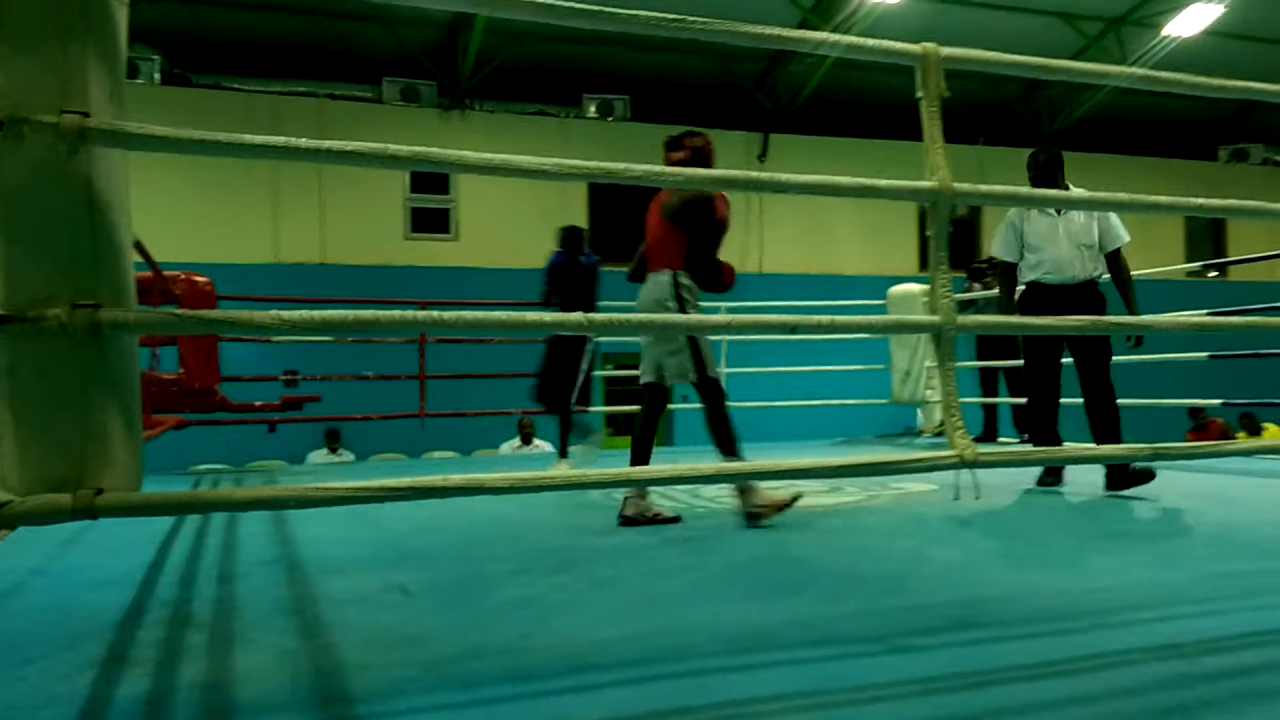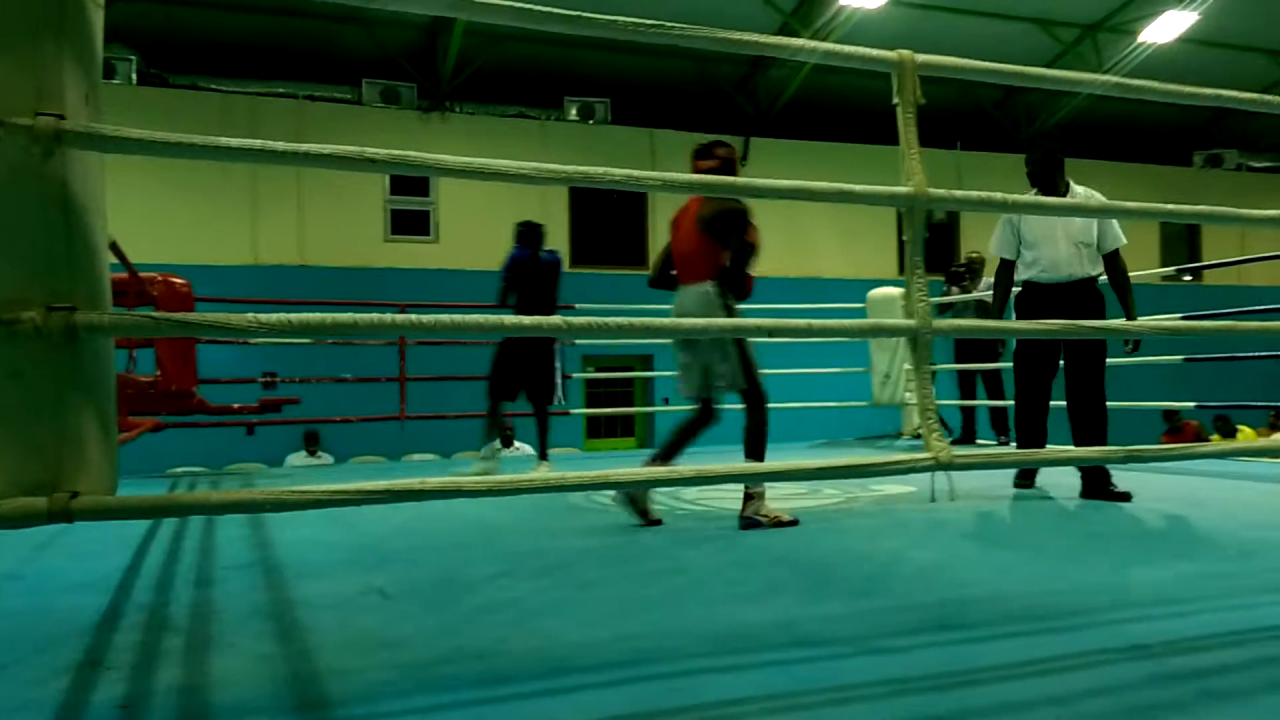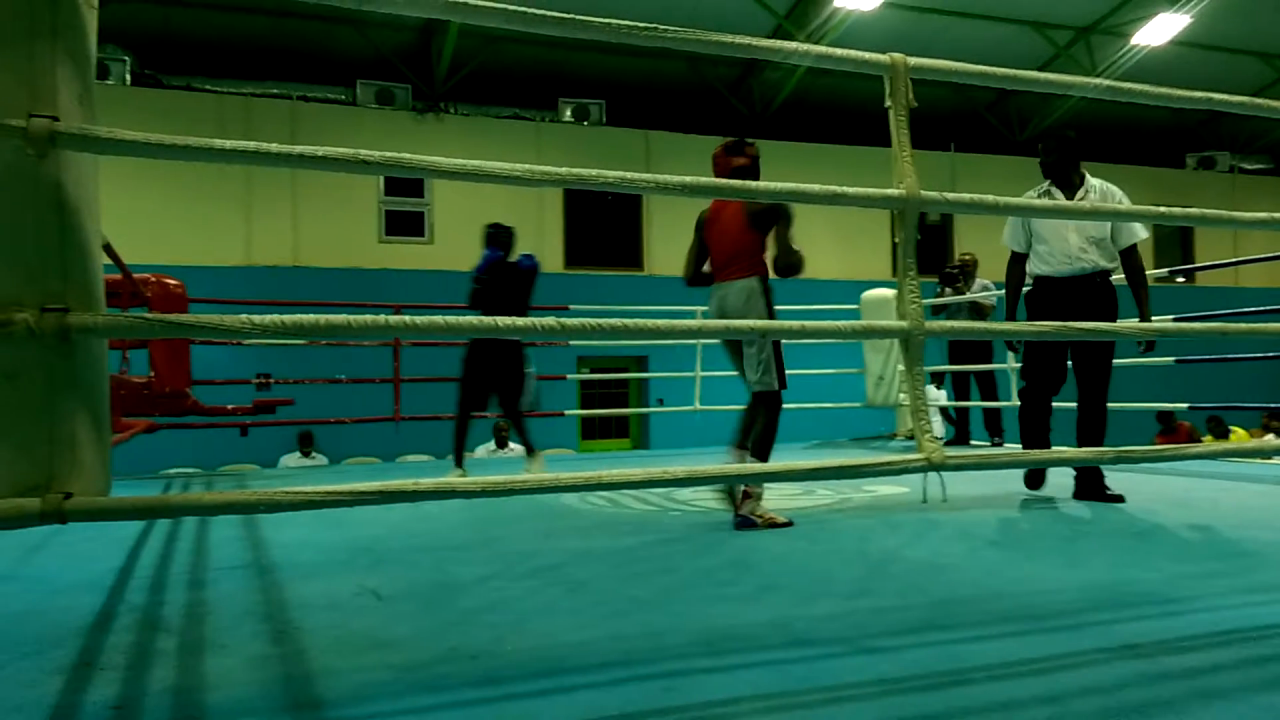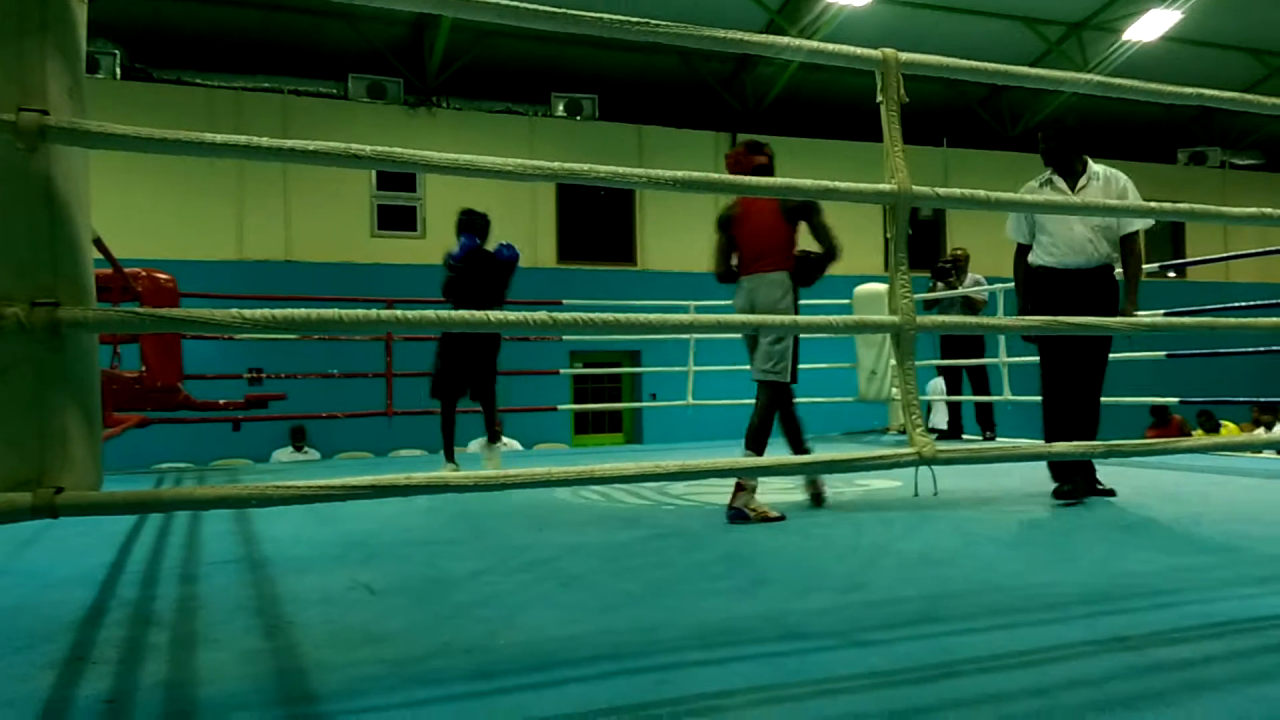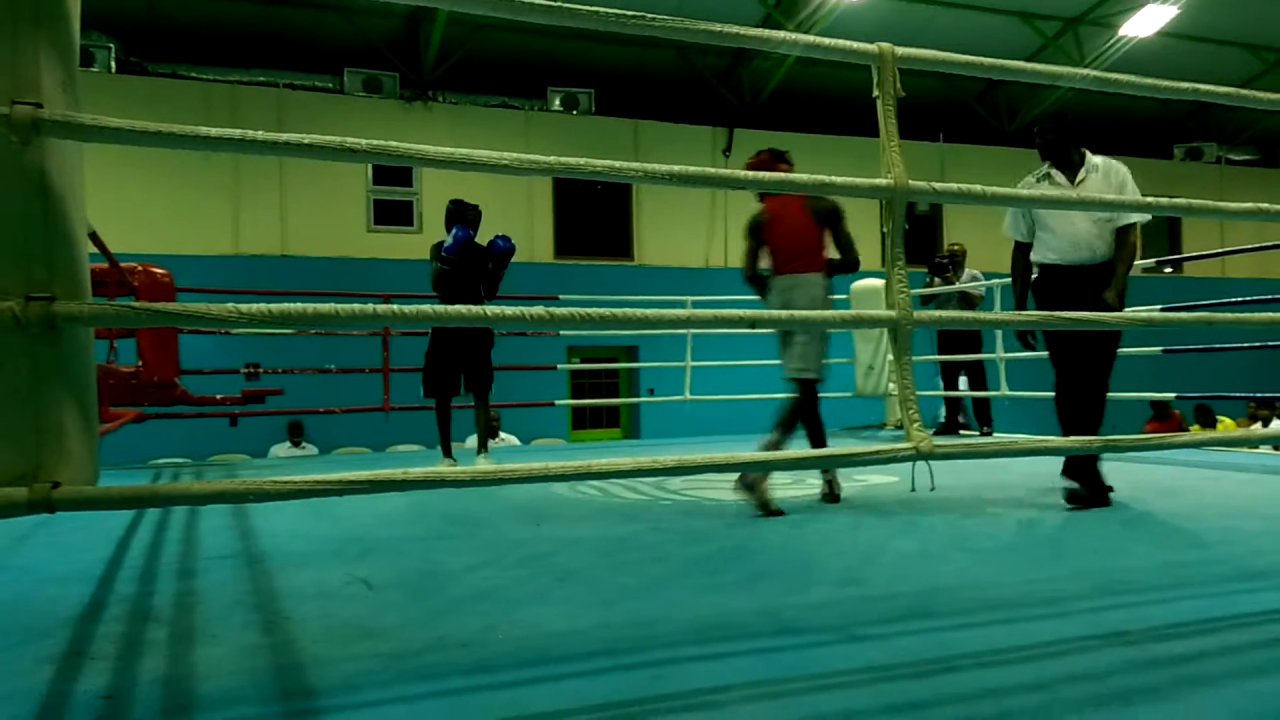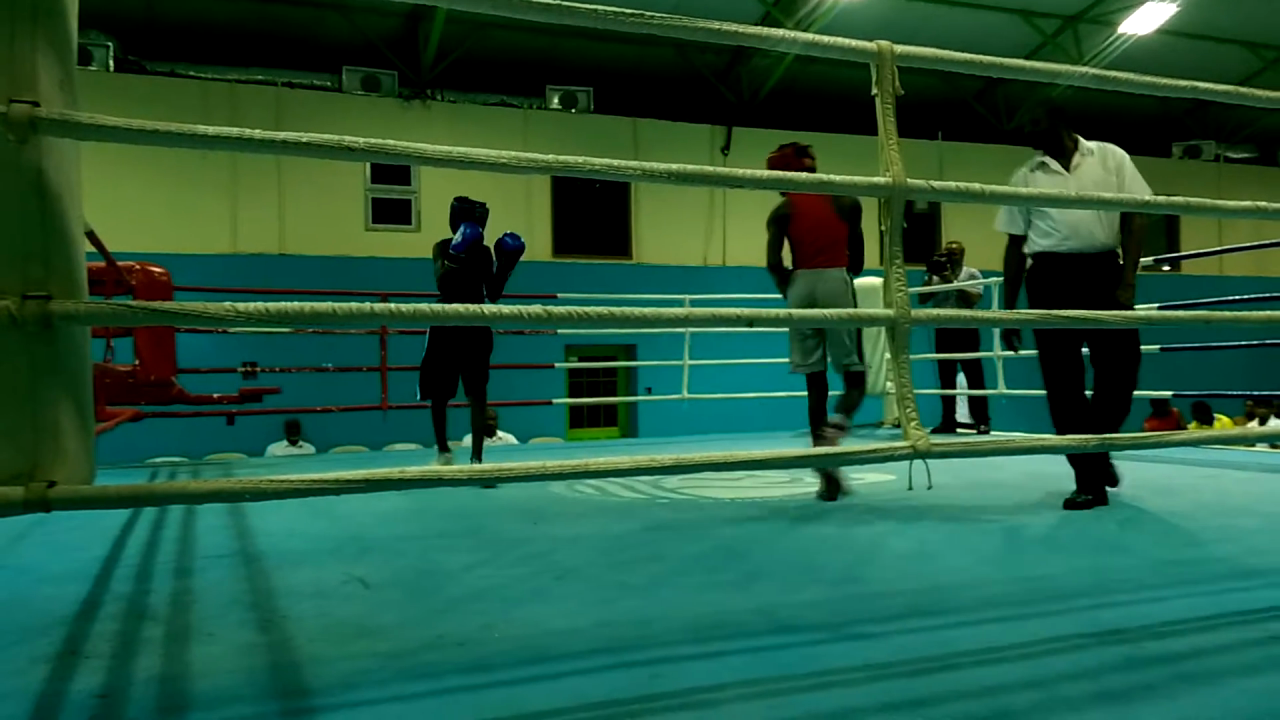
dt=0.2s
person 1, frame 1
left shoulder: (663, 201)
right shoulder: (695, 197)
left elbow: (636, 271)
right elbow: (698, 258)
right wrist: (719, 223)
left hip: (653, 295)
right hip: (674, 295)
left knee: (656, 399)
right knee: (713, 394)
left ankle: (636, 500)
right ankle: (750, 496)
person 1, frame 2
left shoulder: (684, 213)
right shoulder: (729, 208)
left elbow: (658, 278)
right elbow: (734, 272)
right wrist: (749, 249)
left hip: (682, 307)
right hip: (711, 303)
left knee: (704, 410)
right knee: (755, 399)
left ankle: (641, 482)
right ankle: (752, 504)
person 1, frame 3
left shoulder: (707, 214)
right shoulder: (768, 205)
left elbow: (692, 277)
right elbow: (790, 262)
right wrist: (792, 265)
left hip: (719, 302)
right hip: (750, 297)
left knee: (760, 394)
right knee: (770, 399)
right ankle: (747, 503)
person 1, frame 4
left shoulder: (730, 212)
right shoulder: (795, 202)
left elbow: (722, 272)
right elbow: (831, 251)
right wrist: (810, 265)
left hip: (745, 296)
right hip: (777, 292)
left knee: (779, 389)
right knee: (771, 391)
left ankle: (811, 478)
right ankle: (742, 494)
person 1, frame 5
left shoulder: (760, 218)
right shoulder: (824, 205)
left elbow: (750, 275)
right elbow: (851, 263)
left hip: (779, 295)
right hip: (812, 292)
left knee: (805, 389)
right knee: (807, 388)
left ankle: (827, 478)
right ankle: (757, 470)
person 1, frame 6
left shoulder: (782, 210)
right shoulder: (847, 203)
left elbow: (773, 264)
right elbow: (856, 262)
left hip: (801, 289)
right hip: (837, 287)
left knee: (815, 383)
right knee: (855, 378)
left ankle: (825, 473)
right ankle: (827, 440)
person 2, frame 1
left shoulder: (1094, 207)
right shoulder: (1020, 215)
left elbow: (1115, 260)
right elbow: (1008, 271)
left wrist: (1133, 311)
left hip: (1086, 299)
right hip: (1041, 303)
left knee: (1098, 385)
right knee: (1042, 390)
left ankle: (1117, 468)
right ankle: (1051, 464)
person 2, frame 2
left shoulder: (1092, 203)
right shoulder: (1018, 212)
left elbow: (1114, 261)
right elbow: (1006, 268)
left wrist: (1131, 315)
right wrist: (998, 320)
left hip: (1083, 300)
right hip: (1037, 302)
left knee: (1089, 390)
right knee: (1032, 388)
left ankle: (1095, 477)
person 2, frame 3
left shoulder: (1109, 196)
right shoulder: (1030, 204)
left elbow: (1130, 258)
right elbow: (1018, 261)
left wrist: (1145, 315)
right wrist: (1009, 317)
left hip: (1096, 296)
right hip: (1047, 297)
left knee: (1093, 390)
right knee: (1039, 383)
left ankle: (1088, 478)
person 2, frame 4
left shoulder: (1114, 183)
right shoulder: (1033, 193)
left elbow: (1131, 245)
right elbow: (1023, 252)
left wrist: (1130, 300)
right wrist: (1022, 307)
left hip: (1098, 287)
right hip: (1051, 288)
left knee: (1089, 383)
right knee: (1059, 377)
left ankle: (1081, 466)
right ankle: (1064, 466)
person 2, frame 5
left shoulder: (1113, 173)
right shoulder: (1031, 187)
left elbow: (1128, 235)
right elbow: (1022, 250)
left wrist: (1115, 288)
right wrist: (1020, 309)
left hip: (1103, 284)
right hip: (1057, 285)
left knee: (1095, 382)
right knee: (1072, 378)
left ankle: (1078, 461)
right ankle: (1087, 477)
person 2, frame 6
left shoulder: (1110, 158)
right shoulder: (1025, 178)
left elbow: (1132, 221)
right elbow: (1015, 245)
left wrist: (1128, 281)
right wrist: (1008, 308)
left hip: (1104, 272)
right hip: (1050, 277)
left knee: (1121, 369)
right knee: (1063, 380)
left ankle: (1096, 446)
right ankle: (1089, 479)
person 3, frame 1
left shoulder: (588, 270)
right shoulder: (559, 268)
left elbow: (589, 308)
right elbow: (546, 303)
left wrist: (586, 279)
right wrist: (551, 280)
left hip: (580, 336)
right hip: (560, 335)
left knee: (564, 400)
right knee: (544, 396)
left ankle: (563, 455)
right ankle: (587, 434)
person 3, frame 2
left shoulder: (547, 267)
right shoulder: (516, 266)
left elbow: (551, 307)
right elbow: (503, 300)
left wrist: (550, 279)
right wrist: (509, 275)
left hip: (540, 335)
right hip: (515, 334)
left knee: (539, 401)
right knee: (495, 394)
left ankle: (543, 458)
right ankle: (489, 459)
person 3, frame 3
left shoulder: (517, 271)
right shoulder: (482, 269)
left elbow: (522, 312)
right elbow: (472, 304)
left wrist: (527, 286)
right wrist: (481, 278)
left hip: (509, 341)
right hip: (483, 339)
left knee: (512, 407)
right knee: (465, 405)
left ankle: (532, 455)
right ankle: (458, 466)
person 3, frame 4
left shoulder: (492, 259)
right shoulder: (452, 256)
left elbow: (498, 301)
right elbow: (446, 293)
left wrist: (504, 275)
right wrist: (457, 264)
left hip: (485, 328)
right hip: (456, 328)
left knee: (485, 392)
right knee: (448, 397)
left ankle: (492, 443)
right ankle: (450, 460)
person 3, frame 5
left shoulder: (481, 252)
right shoulder: (439, 249)
left elbow: (489, 294)
right elbow: (436, 286)
left wrist: (499, 267)
right wrist: (449, 256)
left hip: (476, 323)
right hip: (446, 323)
left knee: (480, 388)
right knee: (442, 394)
left ankle: (483, 454)
right ankle: (447, 455)
person 3, frame 6
left shoulder: (484, 251)
right shoulder: (442, 247)
left elbow: (494, 294)
right elbow: (441, 284)
left wrist: (506, 266)
right wrist: (456, 254)
left hip: (477, 323)
right hip: (446, 323)
left knee: (478, 392)
right knee: (439, 393)
left ankle: (477, 460)
right ankle: (443, 448)
person 4, frame 1
right shoulder: (978, 283)
right elbow: (962, 307)
left wrist: (993, 287)
right wrist: (971, 282)
left hip: (1007, 336)
right hip: (984, 338)
left knee: (1015, 384)
right knee: (988, 386)
left ankle: (1024, 429)
right ankle: (989, 430)
person 4, frame 2
left shoulder: (990, 284)
right shoulder: (955, 287)
left elbow: (993, 308)
right elbow: (941, 310)
left wrist: (971, 291)
right wrist: (949, 286)
left hip: (985, 340)
right hip: (962, 341)
left knee: (994, 388)
right knee: (966, 389)
left ankle: (1002, 433)
right ankle: (968, 432)
person 4, frame 3
left shoulder: (985, 285)
right shoulder: (949, 288)
left elbow: (987, 310)
right elbow: (935, 311)
left wrist: (965, 293)
right wrist: (943, 288)
left hip: (979, 341)
right hip: (956, 343)
left knee: (987, 389)
right knee: (959, 391)
left ankle: (996, 434)
right ankle: (961, 433)
person 4, frame 4
left shoulder: (977, 280)
right shoulder: (941, 282)
left elbow: (979, 305)
right elbow: (927, 306)
left wrist: (957, 287)
right wrist: (935, 282)
left hip: (971, 336)
right hip: (948, 337)
left knee: (979, 384)
right knee: (952, 385)
left ankle: (988, 428)
right ankle: (954, 427)
person 4, frame 5
left shoulder: (974, 276)
right shoulder: (938, 278)
left elbow: (976, 300)
right elbow: (924, 301)
left wrist: (954, 283)
right wrist: (932, 277)
left hip: (968, 331)
right hip: (945, 332)
left knee: (976, 379)
right knee: (949, 380)
left ankle: (985, 423)
right ankle: (951, 422)
person 4, frame 6
left shoulder: (972, 274)
right shoulder: (937, 276)
left elbow: (974, 299)
right elbow: (922, 299)
left wrist: (952, 281)
right wrist: (931, 275)
left hip: (965, 330)
right hip: (943, 331)
left knee: (974, 377)
right knee: (946, 379)
left ankle: (982, 421)
right ankle: (948, 421)
